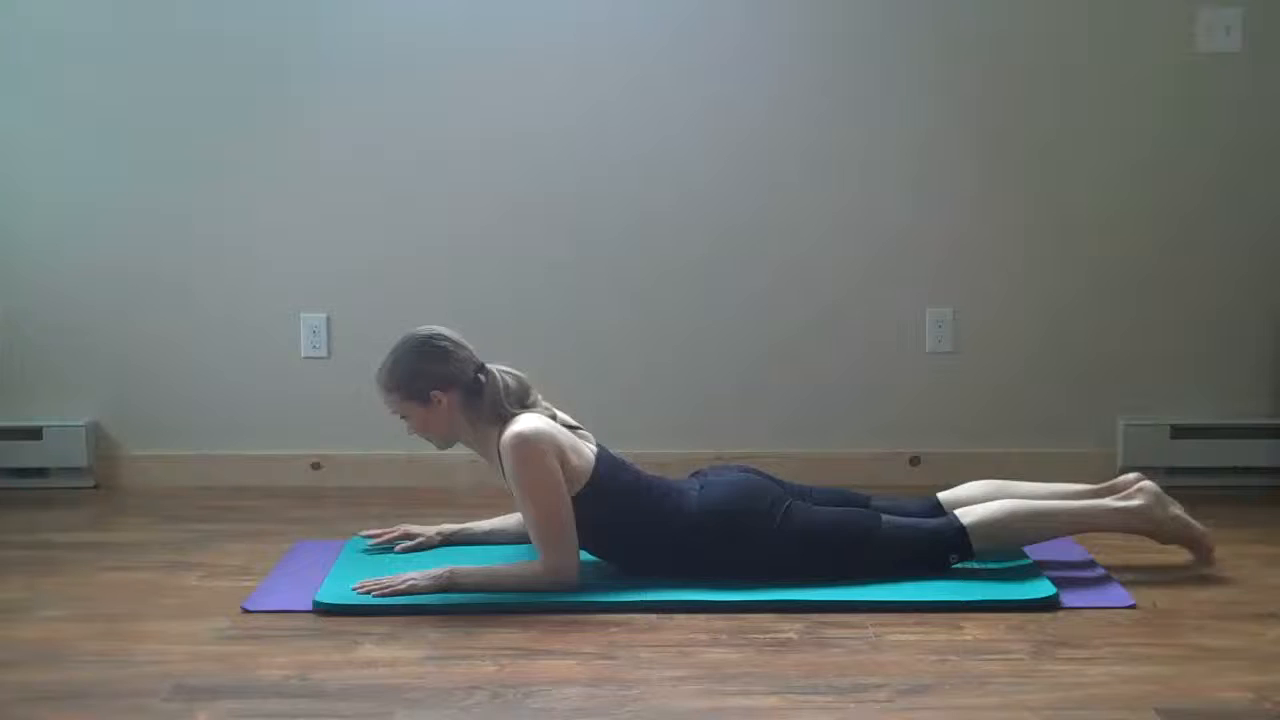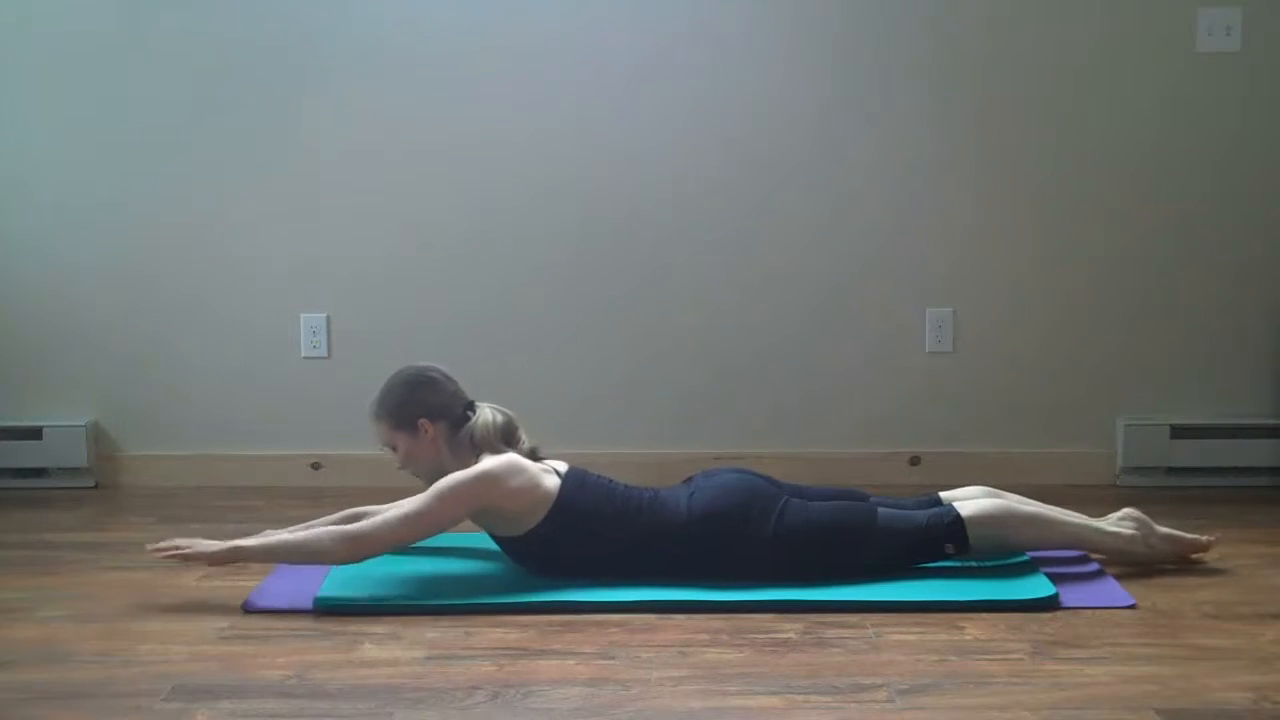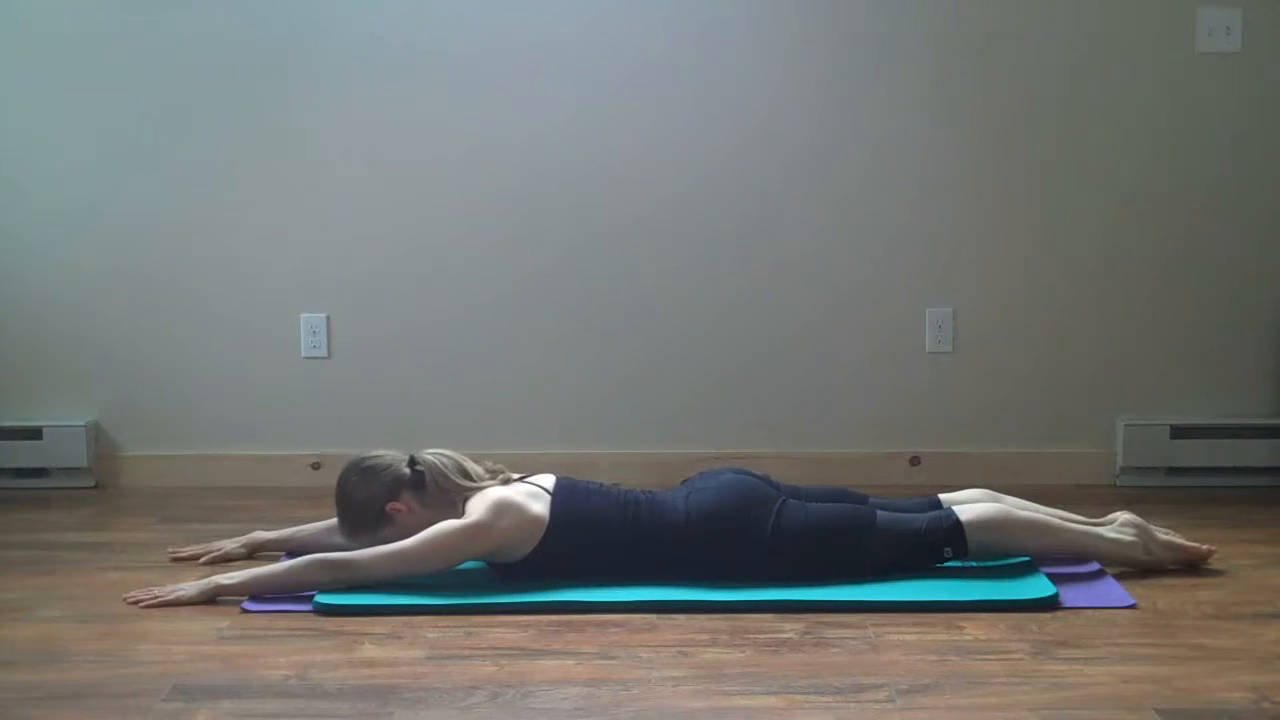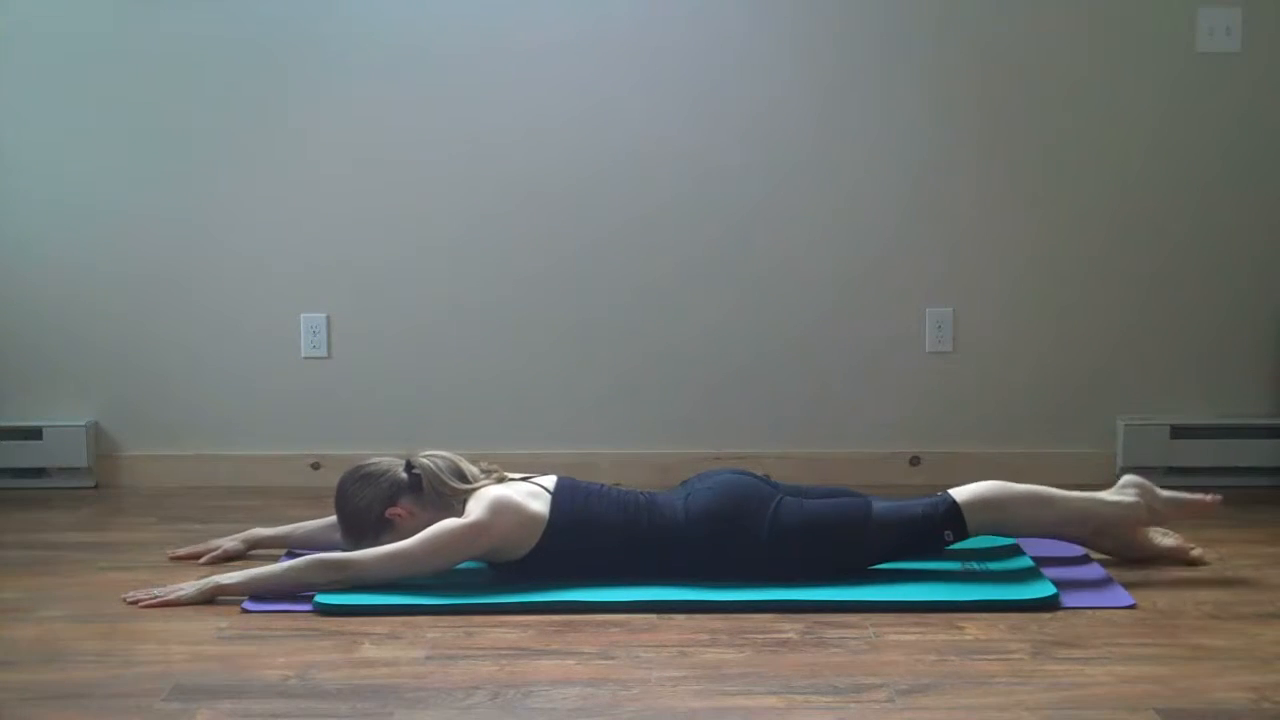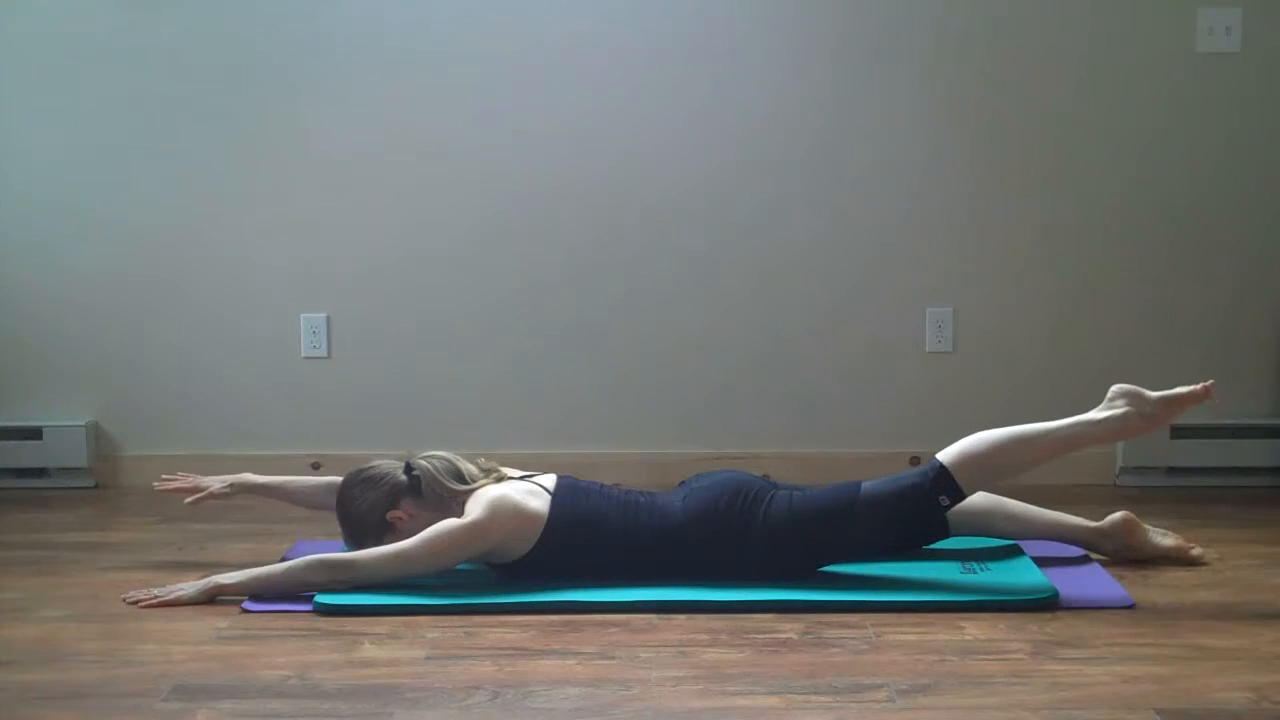
dt=1s
person 1, frame 1
left shoulder: (520, 440)
right shoulder: (516, 424)
left elbow: (558, 571)
right elbow: (537, 523)
left wrist: (442, 580)
right wrist: (442, 533)
left hip: (739, 540)
right hip: (724, 502)
left knee: (950, 536)
right knee: (935, 508)
left ankle: (1129, 512)
right ankle: (1108, 492)
person 1, frame 2
left shoulder: (483, 486)
right shoulder: (491, 465)
left elbow: (358, 542)
right elbow: (376, 515)
left wrist: (228, 551)
right wrist: (250, 531)
left hip: (731, 541)
right hip: (723, 507)
left knee: (931, 532)
right knee: (922, 514)
left ankle: (1123, 534)
right ankle: (1114, 521)
person 1, frame 3
left shoulder: (478, 525)
right shoulder: (476, 486)
left elbow: (347, 565)
right elbow: (355, 528)
left wrist: (216, 588)
right wrist: (254, 539)
left hip: (732, 541)
right hip: (721, 506)
left knee: (934, 537)
right knee: (926, 511)
left ankle: (1119, 540)
right ankle: (1108, 526)
person 1, frame 4
left shoulder: (478, 525)
right shoulder: (483, 486)
left elbow: (348, 566)
right elbow: (352, 526)
left wrist: (216, 589)
right wrist: (252, 536)
left hip: (732, 539)
right hip: (721, 507)
left knee: (933, 519)
right knee: (920, 512)
left ankle: (1118, 506)
right ankle: (1109, 521)
person 1, frame 5
left shoulder: (481, 524)
right shoulder: (483, 482)
left elbow: (345, 566)
right elbow: (351, 492)
left wrist: (220, 584)
right wrist: (240, 481)
left hip: (731, 538)
right hip: (717, 512)
left knee: (924, 495)
right knee: (921, 509)
left ankle: (1112, 418)
right ankle: (1105, 532)
